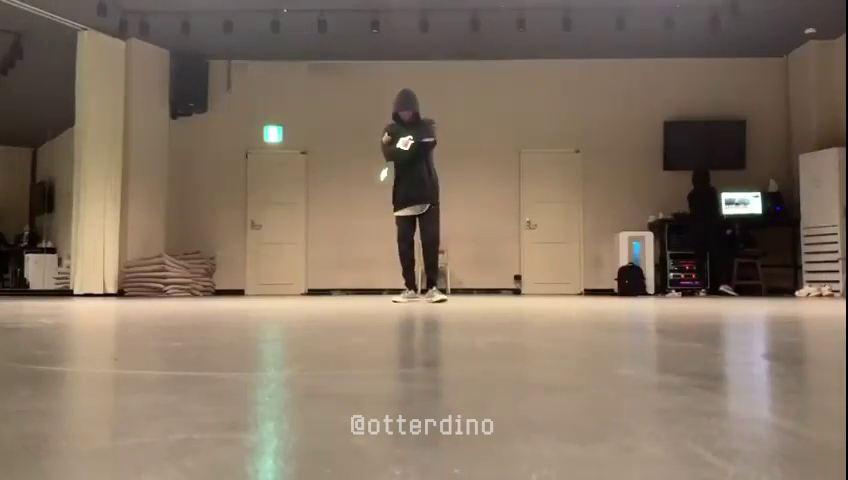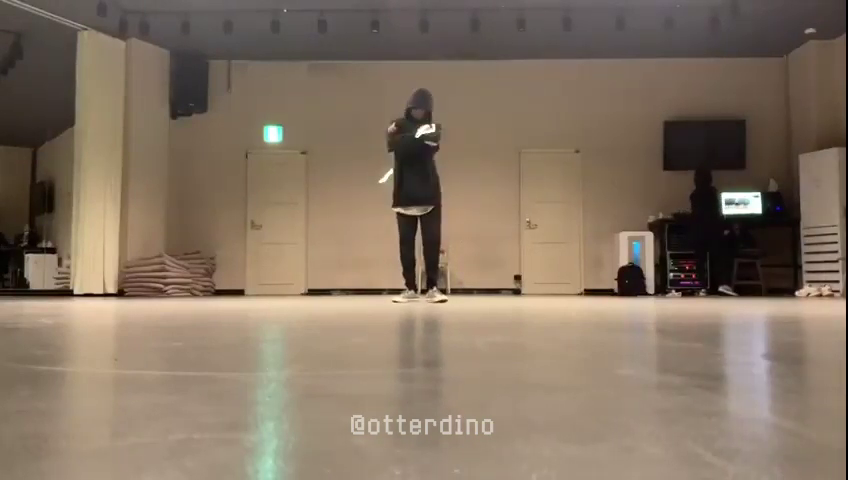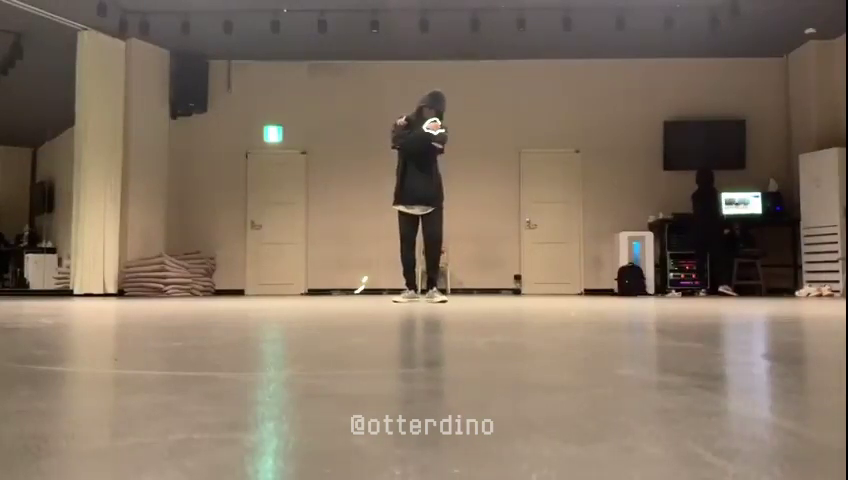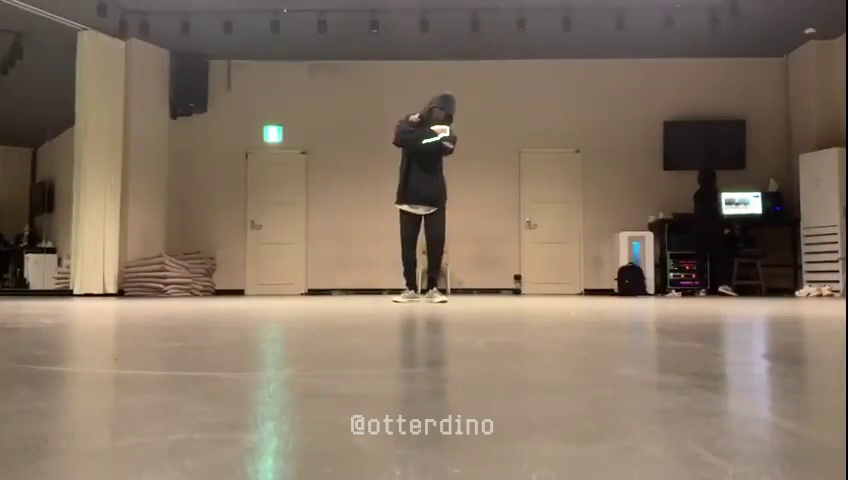
dt=0.2s
person 1, frame 1
left shoulder: (426, 125)
right shoulder: (391, 130)
left elbow: (428, 143)
right elbow: (390, 154)
left wrist: (402, 142)
right wrist: (402, 145)
left hip: (427, 193)
right hip: (403, 195)
left knee: (431, 240)
right knee: (404, 241)
left ankle: (432, 287)
right ankle: (410, 288)
person 1, frame 2
left shoulder: (432, 127)
right shoulder: (399, 125)
left elbow: (431, 145)
right elbow: (395, 145)
left wrist: (405, 138)
right wrist: (418, 135)
left hip: (429, 194)
right hip: (405, 194)
left knee: (432, 241)
right knee: (406, 241)
left ankle: (432, 287)
right ankle: (410, 288)
person 1, frame 3
left shoulder: (438, 129)
right shoulder: (405, 124)
left elbow: (436, 146)
right elbow: (399, 142)
left wrist: (411, 129)
right wrist: (424, 132)
left hip: (431, 194)
right hip: (407, 193)
left knee: (434, 241)
right knee: (407, 241)
left ankle: (432, 287)
right ankle: (410, 288)
person 1, frame 4
left shoulder: (444, 131)
right shoulder: (410, 122)
left elbow: (448, 146)
right elbow: (400, 138)
left wrist: (430, 132)
right wrist: (430, 132)
left hip: (434, 195)
right hip: (409, 193)
left knee: (436, 241)
right knee: (408, 242)
left ankle: (432, 287)
right ankle: (411, 288)
person 2, frame 1
left shoulder: (692, 195)
right shoulder: (711, 192)
right elbow: (716, 213)
right wrist: (724, 228)
left hip: (698, 232)
right hip: (712, 230)
left knee: (702, 259)
right knee: (722, 256)
right ankle: (724, 284)
person 2, frame 2
left shoulder: (694, 195)
right shoulder: (712, 192)
right elbow: (716, 213)
right wrist: (723, 228)
left hip: (699, 232)
right hip: (712, 231)
left knee: (702, 259)
right knee: (722, 257)
right ankle: (723, 284)
person 2, frame 3
left shoulder: (695, 195)
right shoulder: (712, 192)
right elbow: (716, 212)
right wrist: (723, 228)
left hip: (699, 232)
right hip: (713, 231)
left knee: (703, 259)
right knee: (722, 257)
right ankle: (723, 284)
person 2, frame 4
left shoulder: (697, 194)
right shoulder: (713, 192)
right elbow: (716, 212)
right wrist: (723, 228)
left hip: (700, 231)
right hip: (713, 231)
left knee: (703, 259)
right knee: (722, 257)
right ankle: (723, 284)
